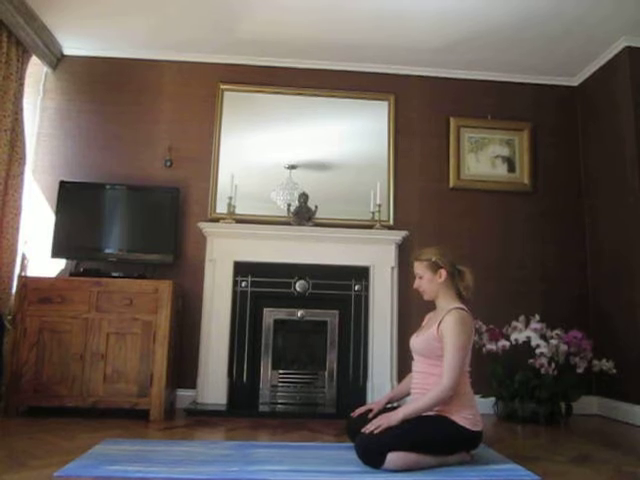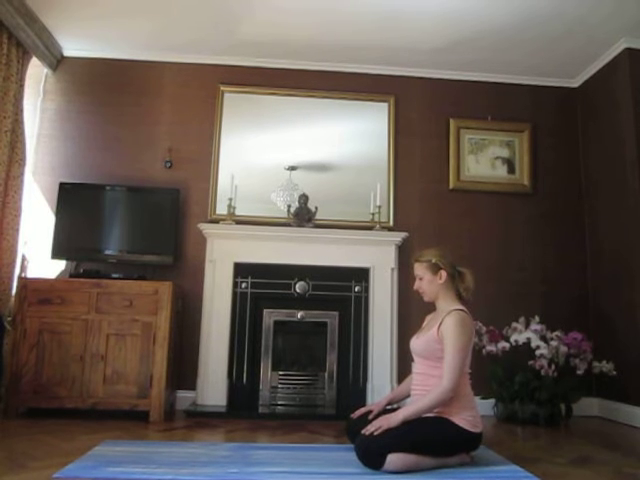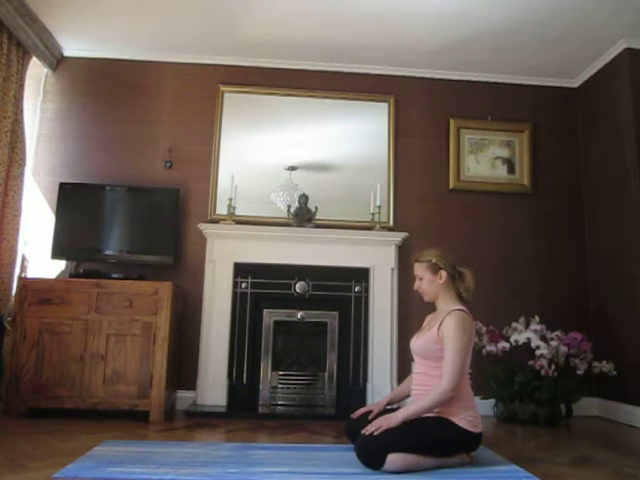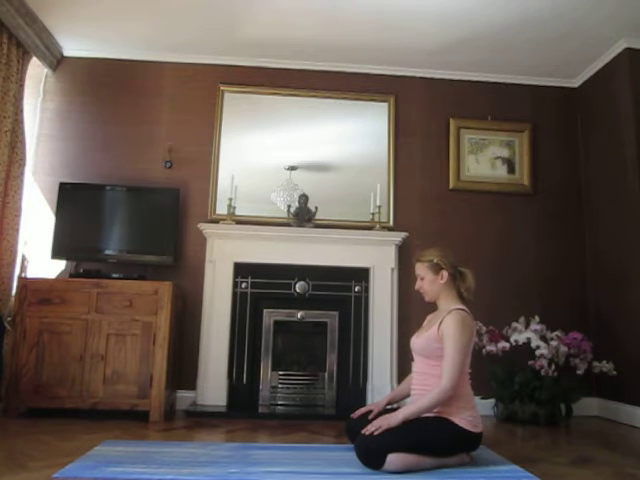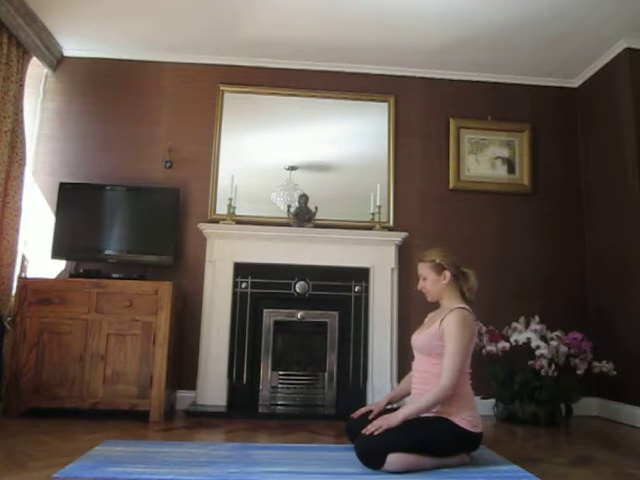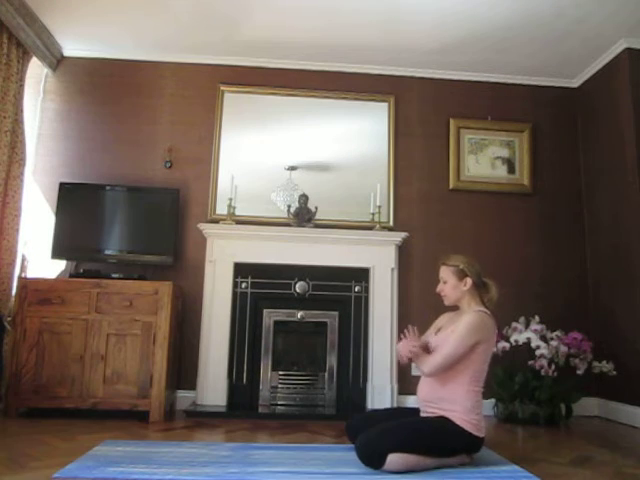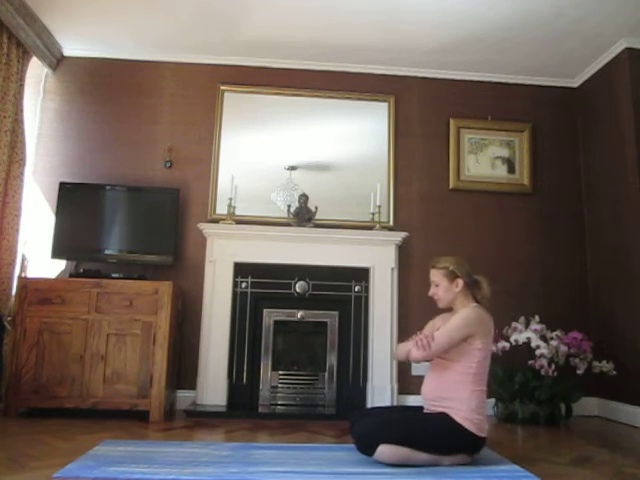
dt=0.7s
person 1, frame 1
left shoulder: (456, 317)
right shoulder: (431, 317)
left elbow: (448, 386)
left wrist: (399, 414)
right wrist: (385, 400)
left hip: (454, 422)
right hip: (428, 412)
left knee: (368, 448)
right knee: (356, 425)
left ankle: (452, 456)
right ankle: (442, 450)
person 1, frame 2
left shoulder: (456, 319)
right shoulder: (431, 318)
left elbow: (448, 388)
left wrist: (398, 416)
right wrist: (385, 401)
left hip: (454, 424)
right hip: (428, 414)
left knee: (368, 449)
right knee: (356, 426)
left ankle: (453, 457)
right ankle: (444, 452)
person 1, frame 3
left shoulder: (456, 319)
right shoulder: (431, 319)
left elbow: (448, 387)
left wrist: (398, 416)
right wrist: (385, 401)
left hip: (454, 424)
right hip: (429, 414)
left knee: (369, 450)
right knee: (356, 426)
left ankle: (451, 457)
right ankle: (443, 452)
person 1, frame 4
left shoulder: (457, 318)
right shoulder: (432, 318)
left elbow: (447, 387)
left wrist: (398, 416)
right wrist: (386, 401)
left hip: (454, 424)
right hip: (429, 414)
left knee: (368, 449)
right knee: (356, 426)
left ankle: (452, 457)
right ankle: (443, 451)
person 1, frame 5
left shoulder: (458, 317)
right shoulder: (433, 317)
left elbow: (447, 385)
right elbow: (419, 371)
left wrist: (399, 416)
right wrist: (386, 401)
left hip: (454, 425)
right hip: (429, 415)
left knee: (368, 449)
right knee: (356, 427)
left ankle: (451, 457)
right ankle: (442, 451)
person 1, frame 6
left shoulder: (477, 320)
right shoulder: (446, 319)
left elbow: (430, 367)
left wrist: (415, 348)
right wrist: (408, 347)
left hip: (458, 426)
right hip: (432, 415)
left knee: (368, 448)
right knee: (356, 426)
left ankle: (451, 457)
right ankle: (445, 451)
person 1, frame 7
left shoulder: (472, 316)
right shoulder: (444, 319)
left elbow: (421, 353)
right elbow: (399, 353)
left wrist: (418, 346)
right wrist: (416, 343)
left hip: (461, 426)
right hip: (440, 414)
left knee: (366, 436)
right knee: (360, 421)
left ankle: (447, 457)
right ankle: (445, 450)
